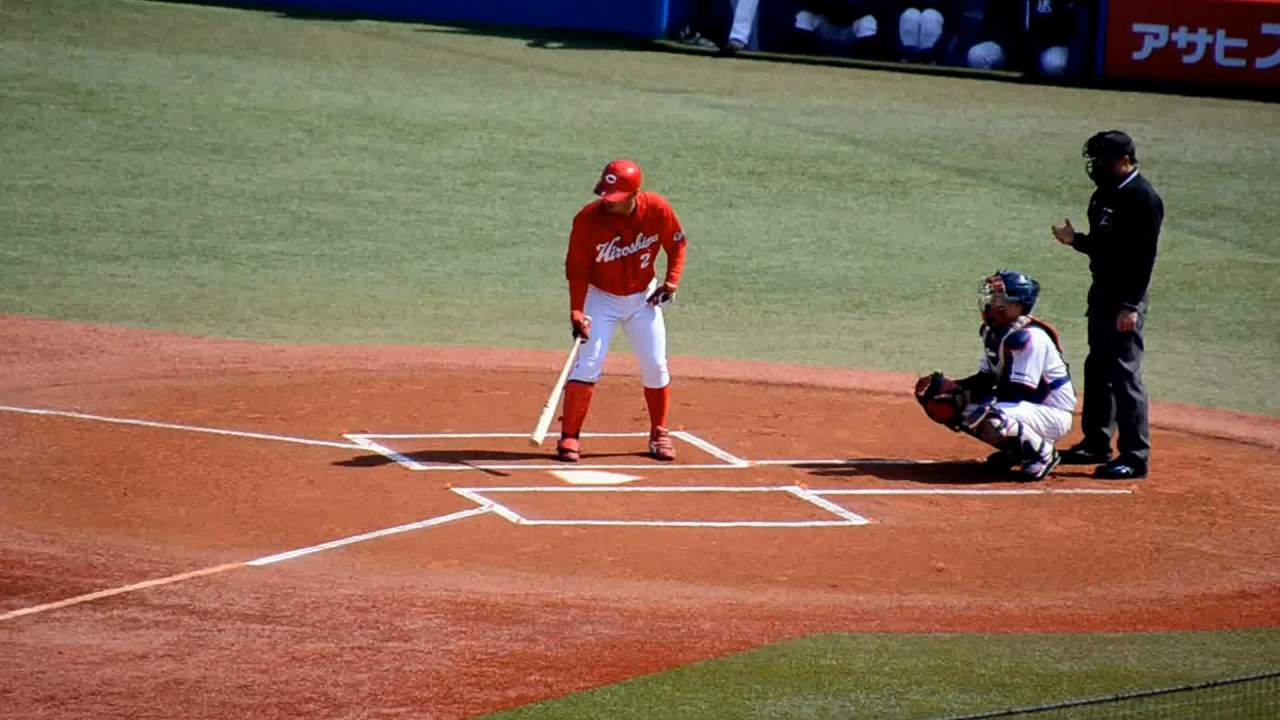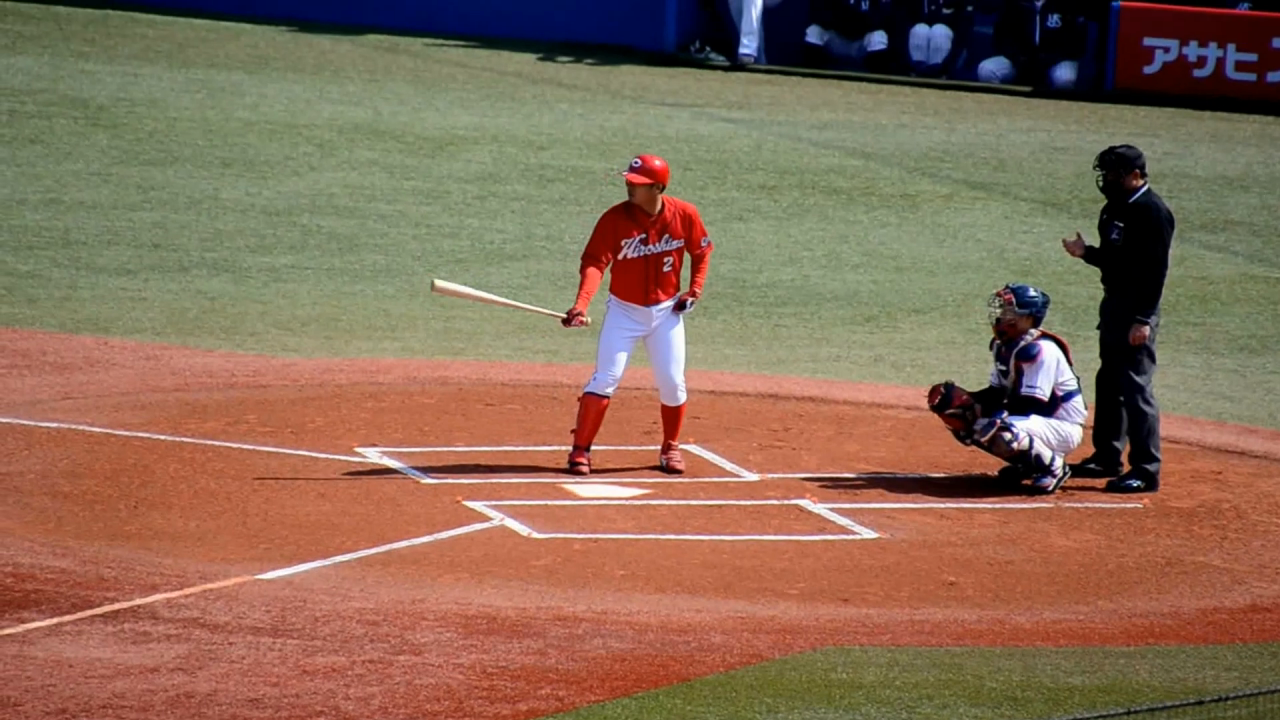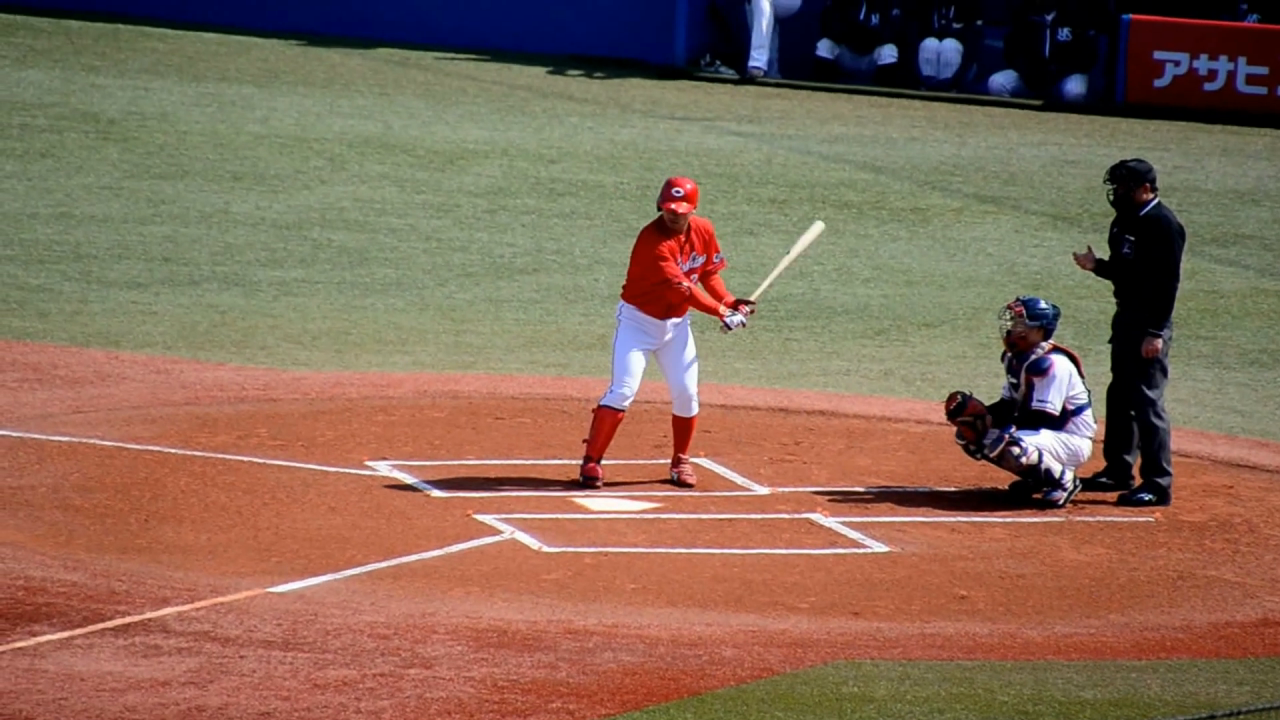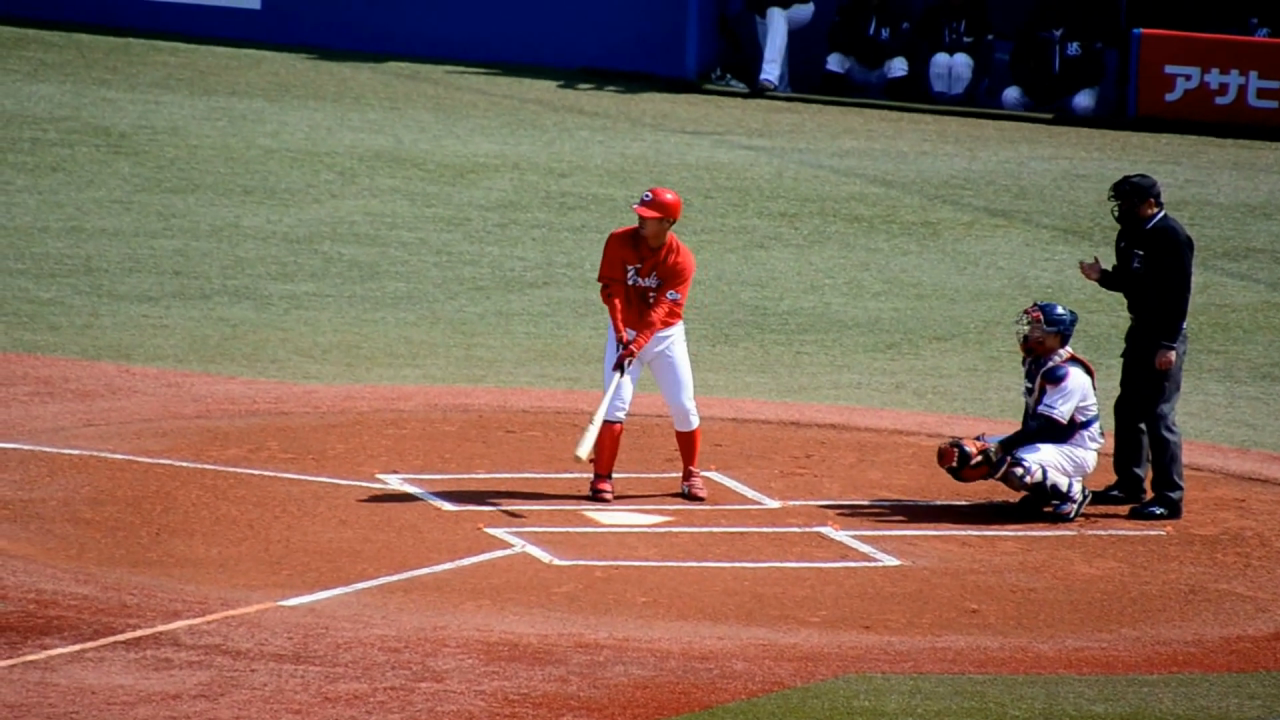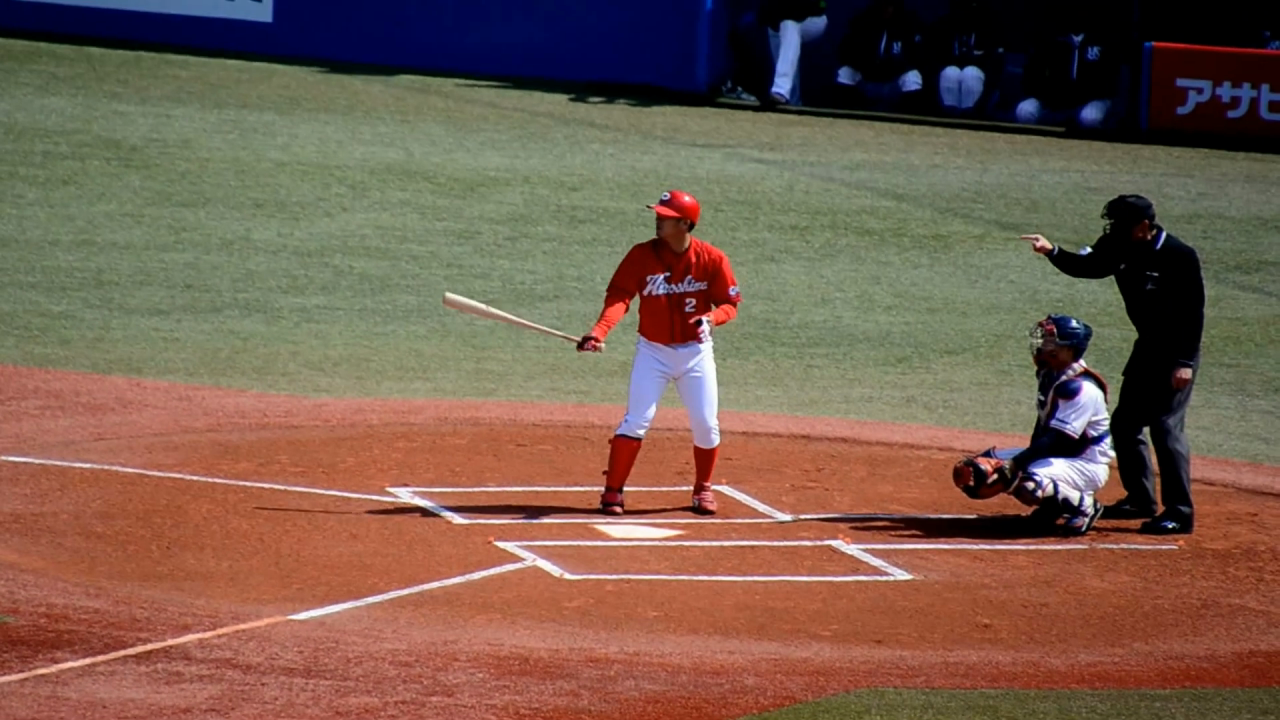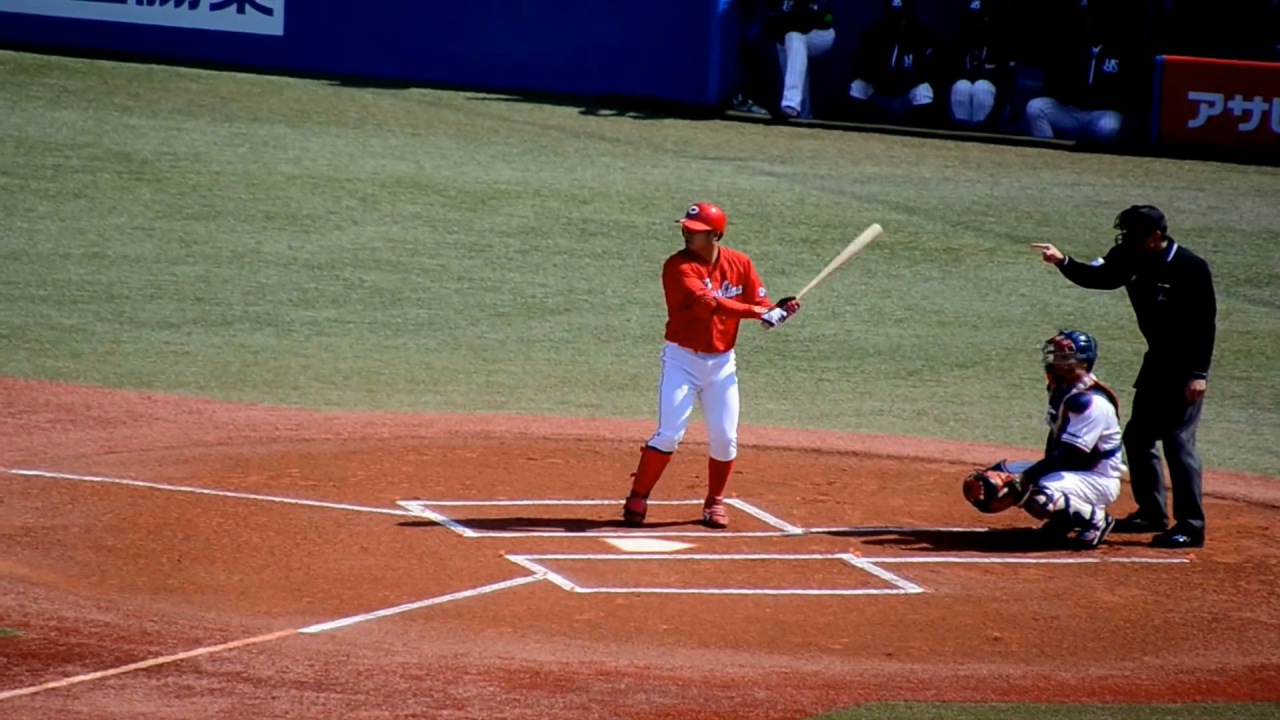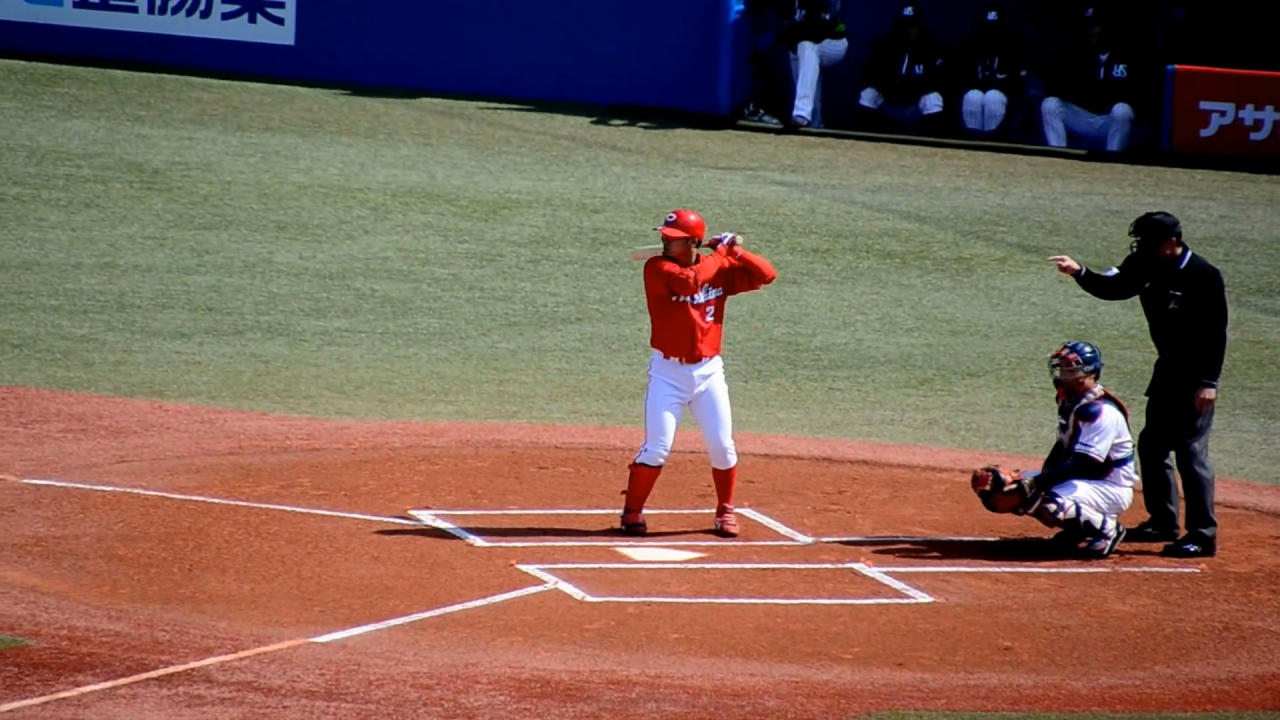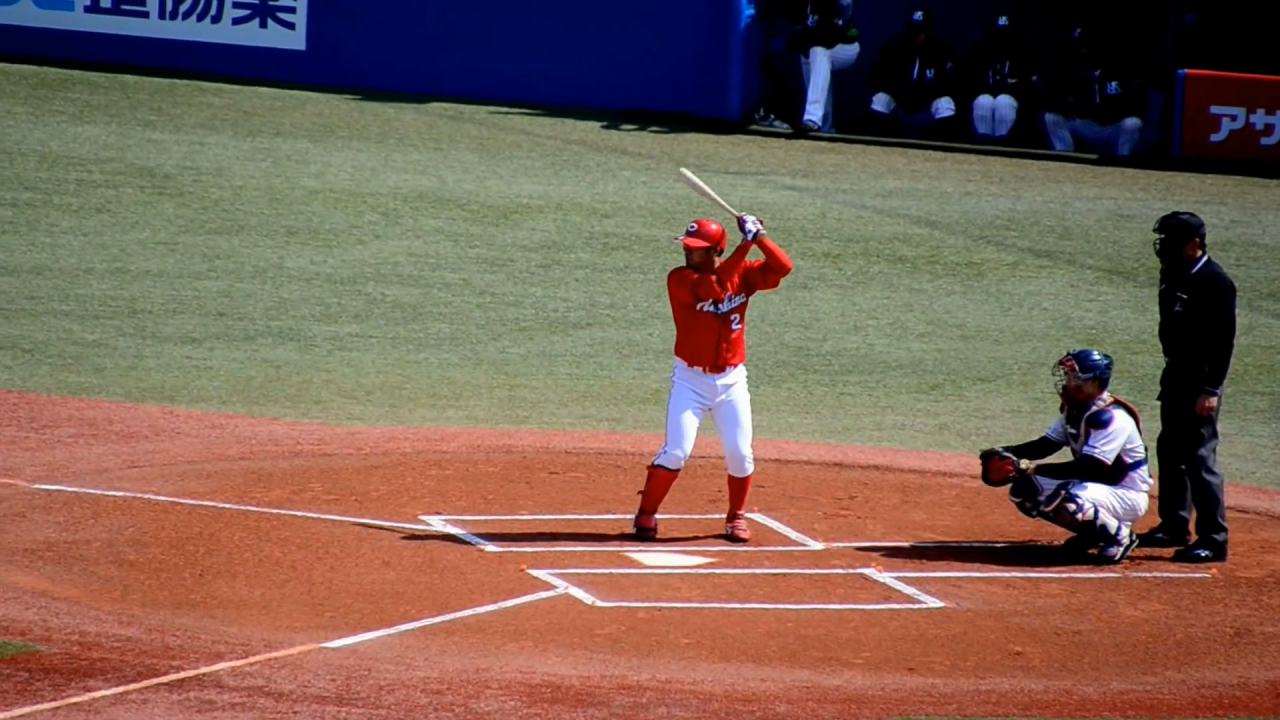
dt=0.5s
person 1, frame 1
left shoulder: (1141, 198)
right shoulder: (1105, 193)
left elbow: (1144, 256)
left wrist: (1130, 306)
right wrist: (1075, 239)
left hip: (1124, 296)
right hip: (1100, 290)
left knee: (1123, 373)
right knee: (1097, 369)
left ankle: (1134, 457)
right ankle: (1096, 443)
person 1, frame 2
left shoulder: (1152, 211)
right shoulder: (1115, 207)
left elbow: (1156, 270)
left wrist: (1143, 319)
right wrist: (1086, 252)
left hip: (1136, 309)
right hip: (1113, 303)
left knee: (1135, 387)
right knee: (1108, 383)
left ankle: (1146, 470)
right ankle: (1107, 457)
person 1, frame 3
left shoulder: (1163, 225)
right shoulder: (1124, 219)
left elbow: (1168, 283)
left wrist: (1155, 332)
right wrist: (1097, 265)
left hip: (1149, 323)
right hip: (1125, 317)
left knee: (1147, 401)
right knee: (1119, 396)
left ankle: (1157, 484)
right ankle: (1118, 470)
person 1, frame 4
left shoulder: (1171, 236)
right shoulder: (1130, 233)
left elbow: (1179, 294)
left wrist: (1168, 344)
right wrist: (1102, 275)
left hip: (1164, 336)
right hip: (1140, 331)
left knee: (1158, 414)
right knee: (1127, 409)
left ankle: (1169, 498)
right ankle: (1130, 484)
person 1, frame 5
left shoulder: (1179, 256)
right shoulder: (1119, 248)
left elbow: (1194, 312)
right elbow: (1086, 265)
left wrist: (1185, 362)
right wrist: (1052, 251)
left hip: (1176, 353)
right hip: (1146, 347)
left knee: (1165, 425)
right knee: (1124, 423)
left ankle: (1180, 512)
right ankle: (1140, 499)
person 1, frame 6
left shoulder: (1191, 268)
right shoulder: (1131, 259)
left elbow: (1205, 323)
right elbow: (1097, 276)
left wrist: (1199, 373)
right wrist: (1062, 261)
left hip: (1185, 366)
right hip: (1156, 360)
left knee: (1178, 440)
right knee: (1138, 437)
left ankle: (1191, 526)
right ankle: (1152, 513)
person 1, frame 7
left shoulder: (1204, 276)
right shoulder: (1144, 268)
left elbow: (1217, 332)
right elbow: (1108, 287)
left wrist: (1209, 382)
right wrist: (1079, 273)
left hip: (1195, 375)
right hip: (1167, 369)
left knee: (1190, 450)
right knee: (1152, 446)
left ankle: (1203, 535)
right ankle: (1163, 522)
person 1, frame 8
left shoulder: (1215, 282)
right shoulder: (1172, 274)
left elbow: (1224, 340)
left wrist: (1211, 389)
left hip: (1200, 381)
right hip: (1174, 375)
left knee: (1198, 456)
right knee: (1169, 452)
left ankle: (1214, 540)
right ankle: (1175, 526)
person 2, frame 1
left shoulder: (657, 208)
right shoulder: (587, 219)
left elbow: (677, 245)
right elbow: (579, 270)
left wrist: (671, 282)
right wrist: (577, 312)
left hip: (644, 297)
right hip: (601, 298)
left knee: (656, 365)
right knee: (588, 366)
left ankle: (659, 434)
right ankle: (569, 436)
person 2, frame 2
left shoulder: (684, 214)
right shoulder: (614, 219)
left elbow: (701, 252)
right elbow: (594, 262)
left wrist: (695, 289)
right wrist: (581, 303)
left hip: (667, 310)
right hip: (624, 310)
left knee: (673, 383)
right knee: (605, 379)
left ankle: (670, 448)
right ankle: (580, 449)
person 2, frame 3
left shoulder: (704, 231)
right shoulder: (652, 241)
left elbow: (709, 272)
right elbow: (679, 288)
left wrist: (730, 300)
right wrist: (722, 313)
left hip: (676, 323)
right hip: (637, 319)
left knee: (686, 394)
right knee: (623, 391)
left ankle: (680, 461)
right ankle: (591, 461)
person 2, frame 4
left shoulder: (681, 259)
right shoulder: (619, 241)
left elbow: (662, 309)
right elbow: (612, 291)
left wrist: (636, 348)
right wrist: (622, 336)
left hip: (667, 335)
right hip: (625, 332)
left knee: (683, 407)
right knee: (616, 404)
left ankle: (691, 474)
right ankle: (602, 477)
person 2, frame 5
left shoulder: (712, 258)
right shoulder: (641, 255)
left elbow: (728, 304)
right elbow: (619, 297)
left wrist: (710, 319)
right wrist: (599, 331)
left hip: (696, 352)
right hip: (653, 351)
left knee: (706, 426)
right knee: (636, 422)
left ankle: (703, 488)
right ankle: (613, 491)
person 2, frame 6
left shoulder: (739, 263)
right shoulder: (678, 266)
left elbow: (758, 302)
right elbow: (706, 303)
left wrist: (778, 308)
right wrist: (757, 313)
left hip: (722, 362)
right hip: (682, 359)
left knee: (725, 437)
right knee: (669, 433)
left ankle: (714, 502)
right ankle: (637, 498)
person 2, frame 7
left shoulder: (721, 269)
right shoulder: (656, 268)
left elbow: (767, 274)
right elbow: (687, 282)
left wrist: (731, 249)
right wrist: (717, 251)
left hip: (709, 371)
right hip: (668, 371)
left knee: (722, 446)
right knee: (657, 447)
left ankle: (725, 511)
right ankle: (632, 511)
person 2, frame 8
left shoulder: (741, 273)
right shoulder: (679, 278)
left elbow: (783, 267)
right elbow: (712, 288)
left wrist: (758, 237)
right wrist: (745, 244)
left hip: (731, 379)
right hip: (691, 378)
left knee: (740, 453)
right knee: (676, 451)
left ankle: (736, 517)
right ankle: (646, 513)
person 3, frame 1
left shoulder: (1029, 337)
right shoulder: (993, 332)
left elbow: (1018, 393)
right elbow: (985, 380)
left wrist: (967, 397)
right wrist: (952, 387)
left hip: (1051, 414)
right hip: (1019, 406)
left knee: (992, 419)
right knee: (953, 407)
left ankle: (1042, 452)
right ankle: (1016, 450)
person 3, frame 2
left shoulder: (1039, 350)
right shoulder: (1003, 346)
left elbow: (1030, 406)
right elbow: (995, 394)
left wrist: (977, 410)
right wrist: (962, 399)
left hip: (1062, 428)
right hip: (1033, 420)
left knee: (1003, 433)
right knee: (960, 420)
left ankle: (1053, 466)
right ankle: (1026, 463)
person 3, frame 3
left shoulder: (1051, 364)
right shoulder: (1015, 358)
left elbow: (1041, 420)
right elbow: (1007, 406)
left wrist: (990, 421)
left hip: (1071, 440)
right hip: (1042, 434)
left knee: (1012, 448)
right knee: (969, 435)
left ankle: (1064, 480)
right ankle: (1036, 477)
person 3, frame 4
left shoulder: (1068, 373)
right shoulder: (1034, 362)
left elbow: (1045, 425)
left wrist: (1000, 447)
left hip: (1075, 451)
right hip: (1046, 442)
left knee: (1018, 468)
right knee: (985, 449)
left ankle: (1072, 491)
right ankle: (1048, 488)
person 3, frame 5
left shoulder: (1080, 387)
right shoulder: (1049, 375)
left elbow: (1056, 440)
left wrist: (1014, 464)
right wrist: (1029, 458)
left hip: (1085, 465)
right hip: (1053, 455)
left knee: (1028, 482)
left ankle: (1083, 505)
right ankle: (1054, 503)
person 3, frame 6
left shoulder: (1091, 401)
right shoulder: (1061, 389)
left elbow: (1067, 454)
left wrist: (1023, 478)
left hip: (1097, 479)
right hip: (1065, 469)
left knee: (1038, 495)
right knee: (996, 478)
left ankle: (1095, 518)
right ankle: (1063, 516)
person 3, frame 7
left shoulder: (1100, 411)
right shoulder: (1069, 401)
left elbow: (1080, 465)
right elbow: (1062, 449)
left wrist: (1034, 483)
left hip: (1110, 488)
right hip: (1079, 479)
left knee: (1048, 502)
left ankle: (1105, 528)
right ankle: (1082, 526)
person 3, frame 8
left shoulder: (1112, 417)
right shoulder: (1073, 409)
left elbow: (1085, 467)
right elbow: (1045, 445)
left wrist: (1030, 467)
right wrist: (1006, 453)
left hip: (1127, 495)
right hip: (1094, 486)
left knee: (1066, 501)
right knee: (1023, 490)
left ankle: (1119, 535)
right ankle: (1091, 533)
